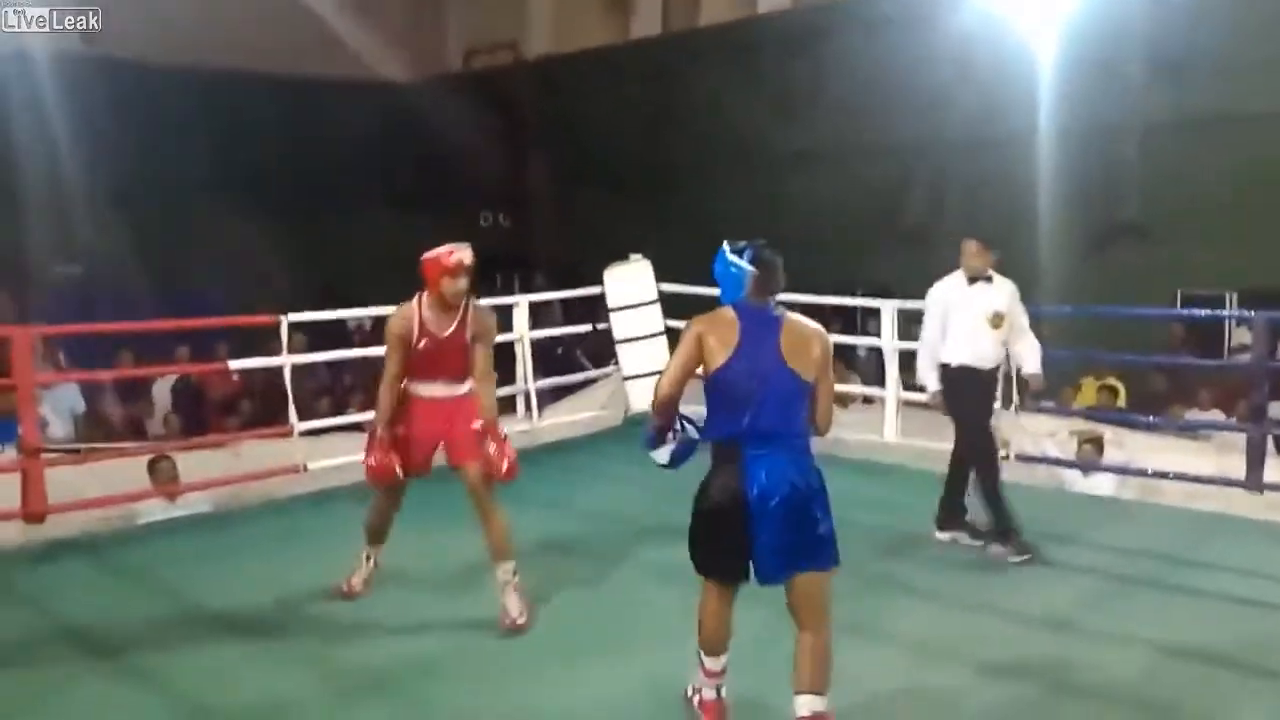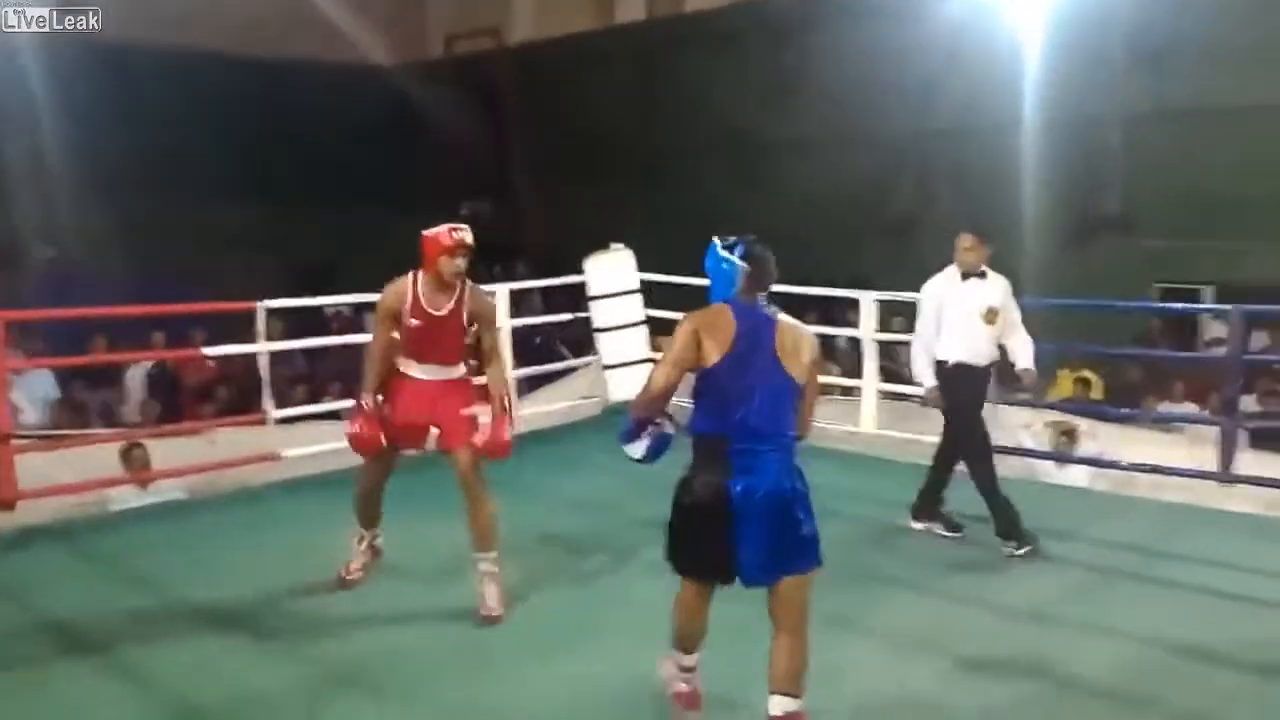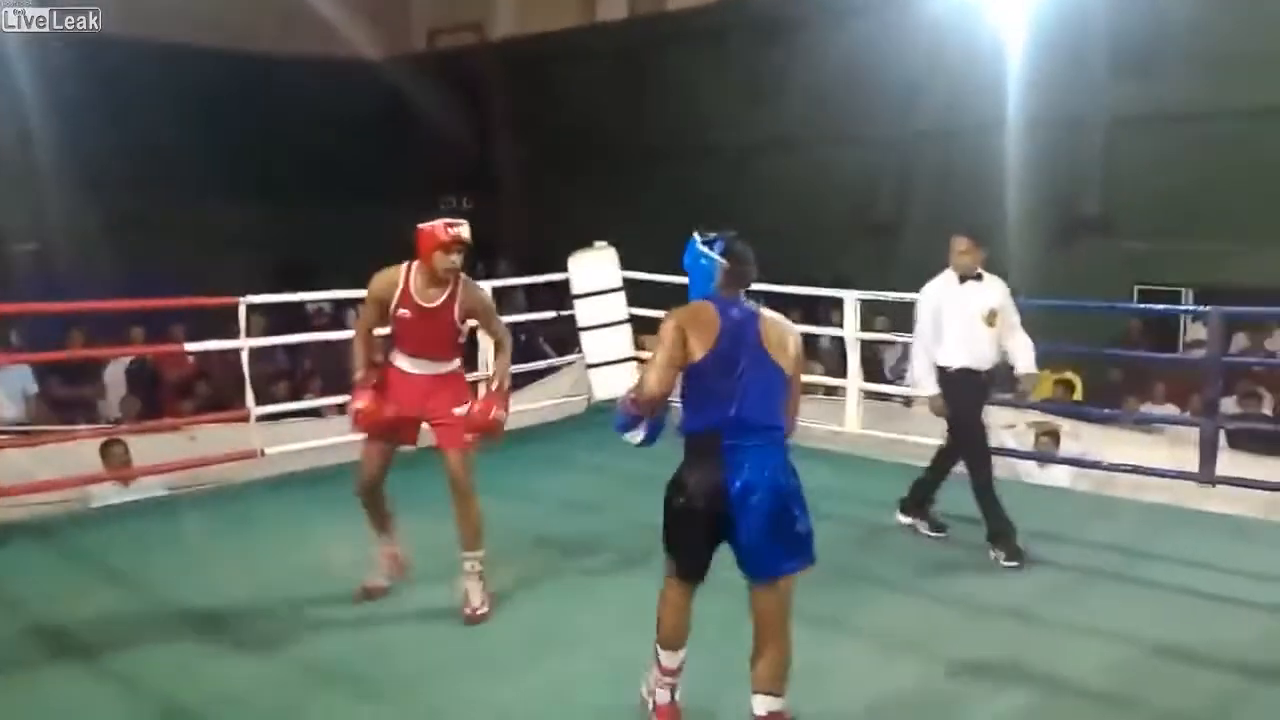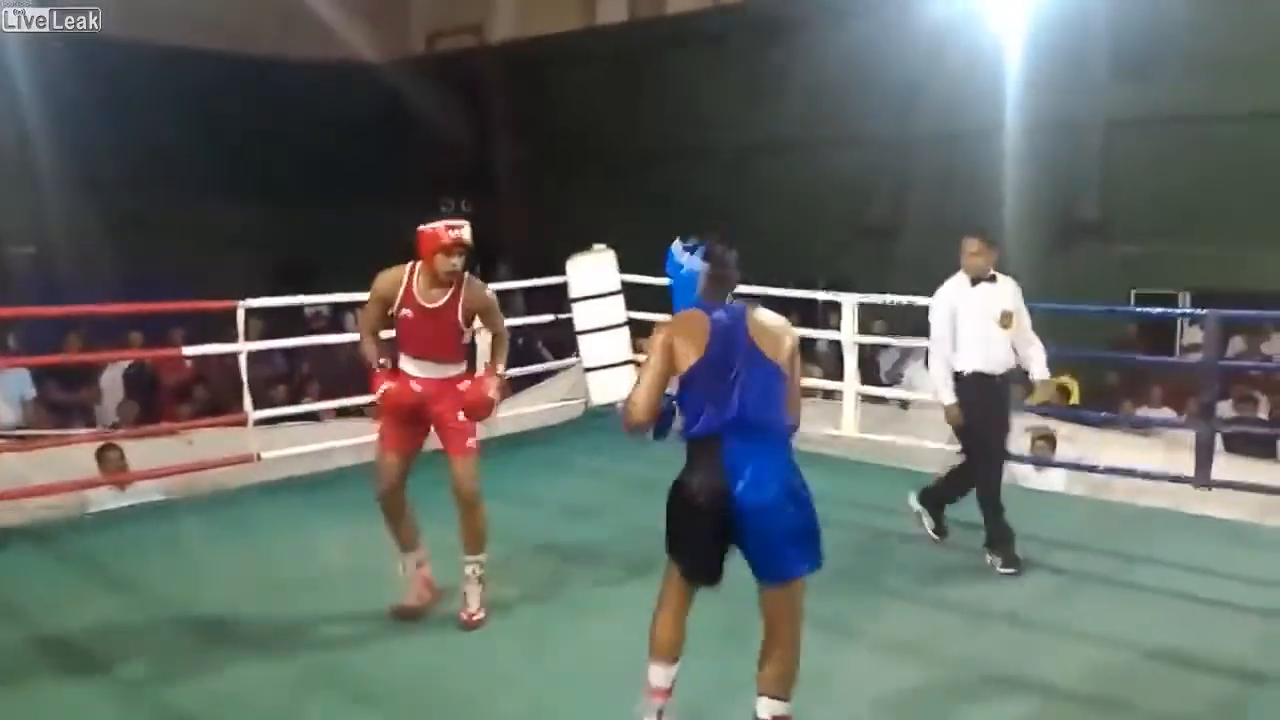
dt=0.1s
person 1, frame 1
left shoulder: (709, 327)
right shoulder: (812, 335)
left elbow: (665, 395)
right elbow: (821, 422)
left wrist: (662, 426)
left hip: (730, 479)
right hip: (792, 478)
left knee: (718, 591)
right knee: (813, 618)
person 1, frame 2
left shoulder: (701, 323)
right shoulder: (801, 338)
left elbow: (658, 388)
right elbow: (801, 425)
left wrist: (641, 418)
left hip: (712, 477)
right hip: (776, 479)
left knee: (696, 587)
right knee: (790, 620)
person 1, frame 3
left shoulder: (685, 321)
right shoulder: (784, 332)
left elbow: (650, 393)
right elbow: (787, 417)
left wrist: (635, 414)
left hip: (704, 475)
right hip: (768, 476)
left knee: (679, 585)
right knee: (773, 621)
person 1, frame 4
left shoulder: (675, 331)
right shoulder: (777, 328)
left elbow: (639, 415)
right elbow: (790, 415)
left hip: (707, 478)
right hip: (772, 475)
left knee: (677, 591)
right knee: (784, 620)
person 2, frame 1
left shoulder: (479, 318)
right shoulder: (404, 319)
left elbow: (485, 379)
right elbow: (391, 378)
left wrist: (495, 433)
right wrist: (381, 434)
left hip: (461, 406)
right hip: (415, 408)
left knee: (484, 495)
right knee: (385, 497)
left ankle: (509, 588)
right ankle: (368, 563)
person 2, frame 2
left shoulder: (477, 301)
right shoulder: (397, 294)
left elbow: (493, 357)
right elbow: (378, 349)
left wrist: (500, 411)
right wrist: (366, 403)
left hip: (453, 390)
right hip: (405, 387)
left knee: (473, 482)
right knee: (371, 479)
left ankle: (488, 578)
right ankle: (367, 544)
person 2, frame 3
left shoulder: (470, 295)
right shoulder: (387, 283)
left elbow: (500, 339)
right elbow: (362, 333)
left wrist: (500, 385)
right wrist: (361, 381)
left hip: (446, 386)
right hip: (398, 382)
left knee: (461, 482)
right knee: (368, 481)
left ankle: (474, 579)
right ankle: (388, 553)
person 2, frame 4
left shoulder: (474, 293)
right shoulder: (391, 283)
left elbow: (500, 335)
right elbow: (367, 331)
left wrist: (494, 376)
right wrist: (380, 374)
left hip: (454, 390)
right hip: (406, 387)
left knee: (467, 491)
right knee: (388, 489)
left ankle: (473, 581)
right ankle: (419, 573)
person 3, frame 1
left shoulder: (1007, 290)
right shoulder: (944, 291)
left elbow: (1021, 335)
right elbow: (929, 341)
left wrist: (1031, 369)
right wrist: (933, 386)
left hip: (987, 377)
right hip: (957, 377)
left knee: (968, 449)
right knee: (983, 451)
left ankle: (951, 519)
right ankle: (1003, 533)
person 3, frame 2
left shoulder: (999, 286)
right shoulder: (938, 287)
left elbow: (1013, 330)
right elbow: (923, 337)
left wrist: (1024, 364)
right wrist: (929, 382)
left hip: (980, 374)
right hip: (952, 374)
left knee: (955, 445)
right knee: (978, 448)
left ankle: (925, 510)
right ankle: (1009, 529)
person 3, frame 3
left shoulder: (997, 287)
right shoulder: (935, 291)
left elbow: (1013, 333)
right elbow: (923, 344)
left wrist: (1026, 367)
right wrist: (930, 390)
left hip: (981, 378)
right hip: (953, 380)
left knee: (957, 450)
right knee: (978, 454)
left ankle: (914, 507)
right ankle: (1000, 536)
person 3, frame 4
left shoulder: (1009, 289)
right shoulder: (949, 294)
left elbow: (1025, 336)
right elbow: (939, 351)
left wrist: (1040, 373)
right wrist: (948, 399)
left hip: (1000, 382)
right hip: (969, 385)
left knee: (981, 458)
right knee: (988, 462)
left ankle: (929, 500)
right ankle: (999, 543)
